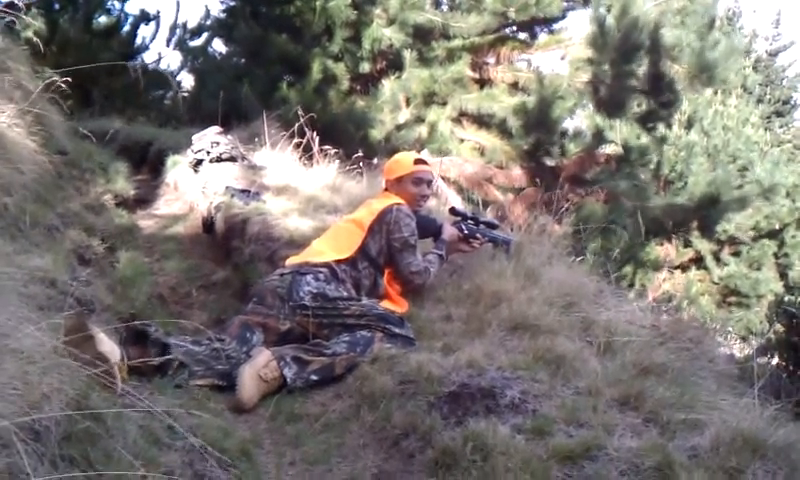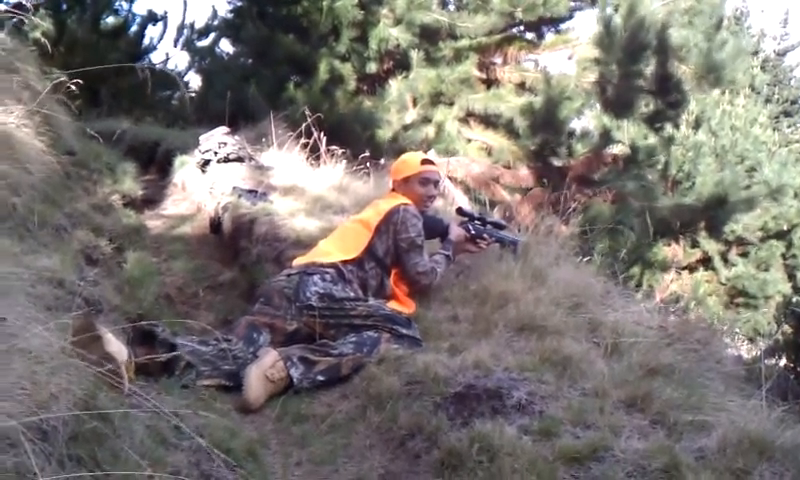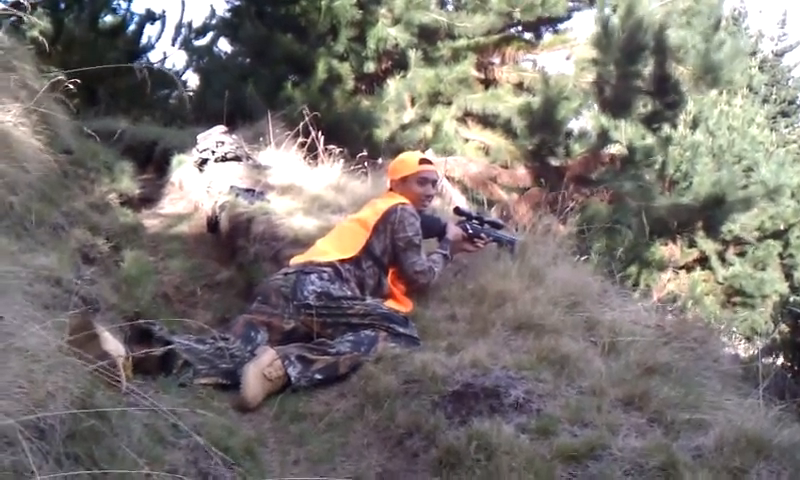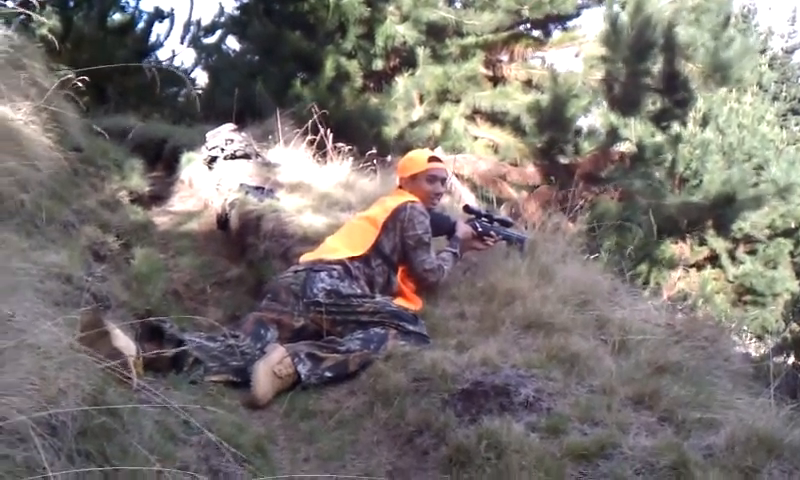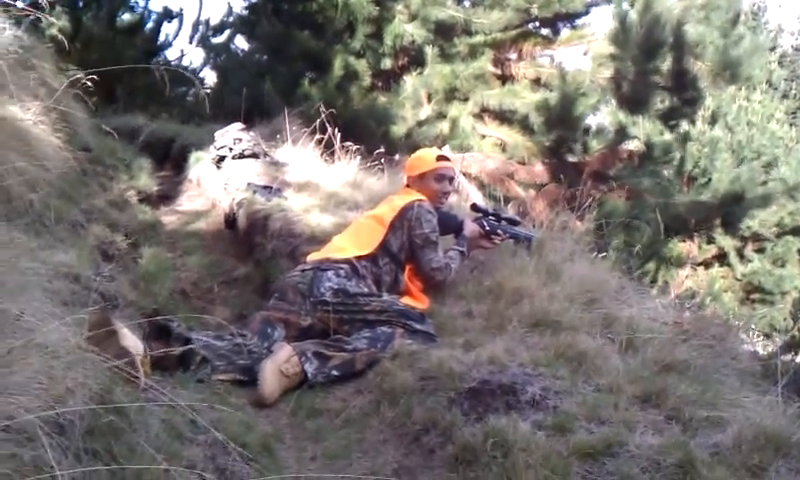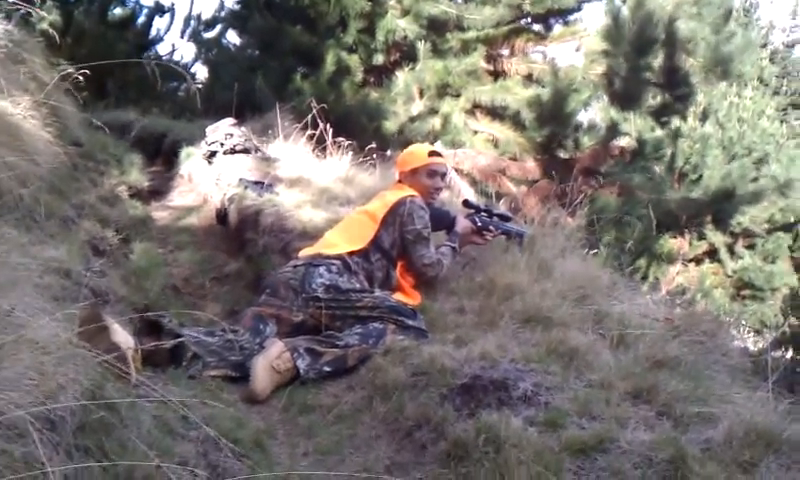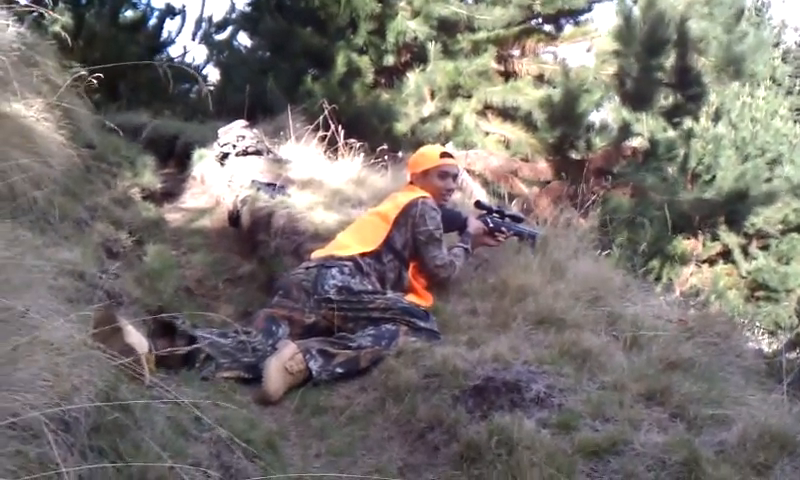
dt=0.1s
person 1, frame 1
left shoulder: (373, 209)
right shoulder: (397, 212)
left elbow: (389, 265)
right elbow: (414, 276)
left wrist: (447, 247)
right wrist: (442, 247)
left hip: (290, 282)
right hip: (320, 288)
left knee: (231, 349)
right knee: (393, 336)
left ankle: (144, 348)
right ankle: (281, 365)
person 1, frame 2
left shoulder: (380, 210)
right shoulder: (404, 212)
left elbow: (397, 267)
right elbow: (420, 277)
left wrist: (454, 248)
right wrist: (448, 248)
left hip: (297, 283)
right hip: (327, 289)
left knee: (239, 350)
right knee: (400, 336)
left ankle: (152, 347)
right ankle: (288, 366)
person 1, frame 3
left shoulder: (378, 208)
right shoulder: (401, 211)
left elbow: (394, 264)
right elbow: (418, 276)
left wrist: (451, 246)
right wrist: (447, 247)
left hip: (294, 282)
right hip: (325, 288)
left knee: (235, 348)
right knee: (397, 335)
left ankle: (148, 346)
right ankle: (286, 365)
person 1, frame 4
left shoulder: (387, 207)
right shoulder: (411, 209)
left elbow: (403, 262)
right elbow: (427, 275)
left wrist: (461, 245)
right wrist: (456, 245)
left hip: (304, 279)
right hip: (334, 285)
left knee: (246, 345)
right knee: (407, 333)
left ankle: (158, 343)
right ankle: (295, 363)
person 1, frame 5
left shoulder: (403, 206)
right shoulder: (417, 210)
left elbow: (403, 258)
right elbow: (433, 273)
left wrist: (466, 245)
right wrist: (462, 243)
left hip: (309, 282)
right hip: (332, 289)
left knee: (251, 349)
right knee: (418, 331)
left ankle: (167, 342)
right ankle: (297, 361)
person 1, frame 6
left shoulder: (389, 200)
right shoulder: (411, 203)
left elbow: (401, 255)
right elbow: (427, 269)
left wrist: (459, 240)
right wrist: (456, 239)
left hip: (305, 273)
right hip: (335, 279)
left knee: (248, 340)
right knee: (407, 328)
left ankle: (163, 342)
right ankle: (297, 357)
person 1, frame 7
left shoulder: (398, 201)
right shoulder: (423, 204)
left elbow: (415, 257)
right elbow: (438, 270)
left wrist: (471, 243)
right wrist: (468, 241)
left hip: (317, 275)
right hip: (347, 281)
left knee: (259, 341)
right knee: (418, 330)
left ankle: (173, 342)
right ankle: (307, 358)
